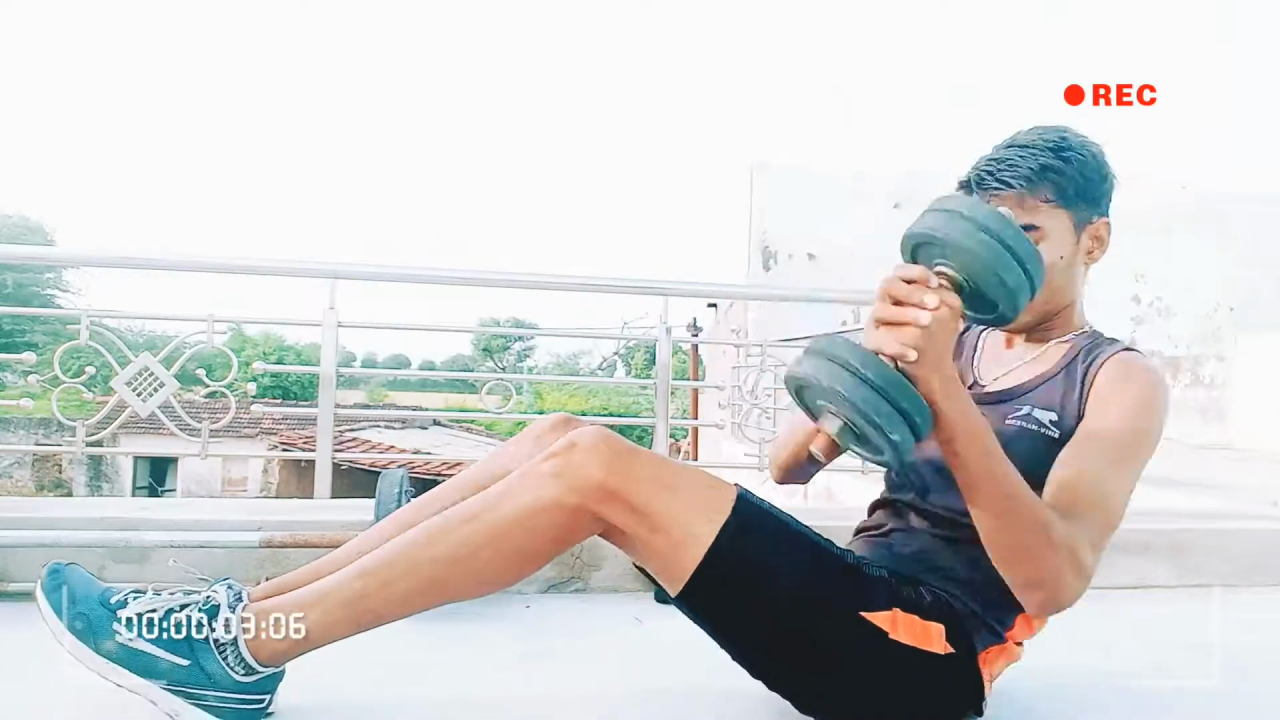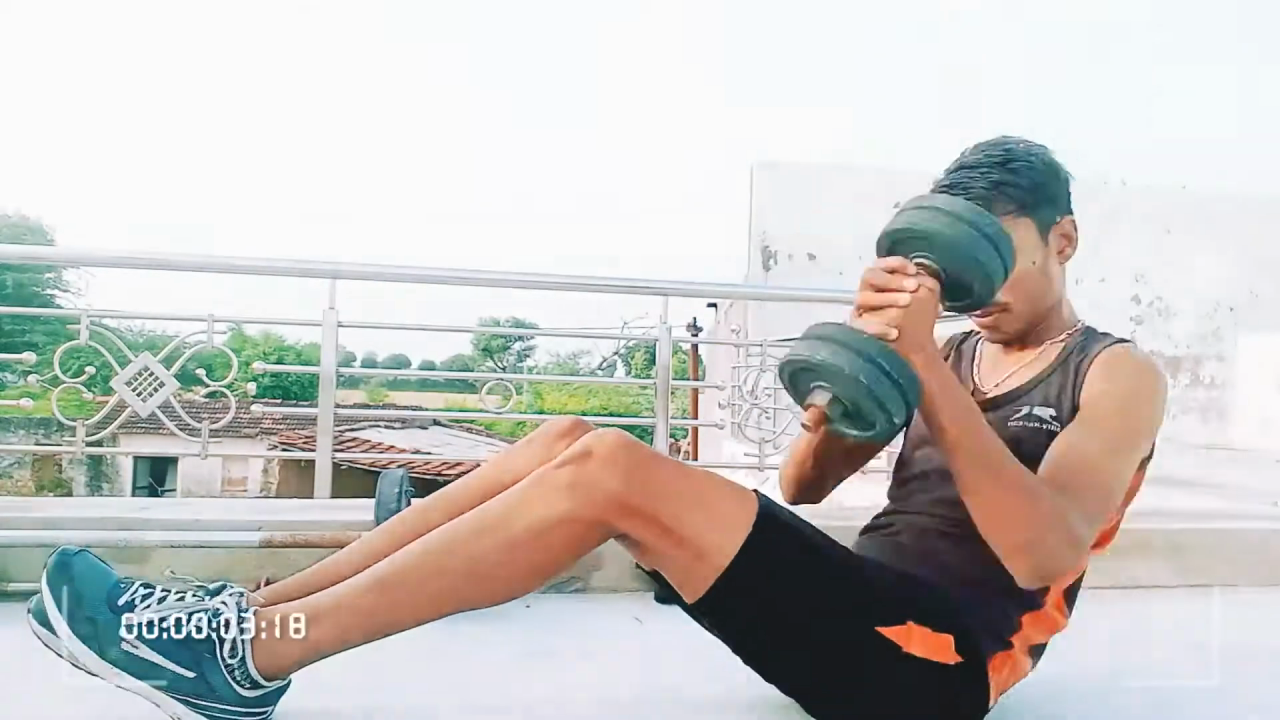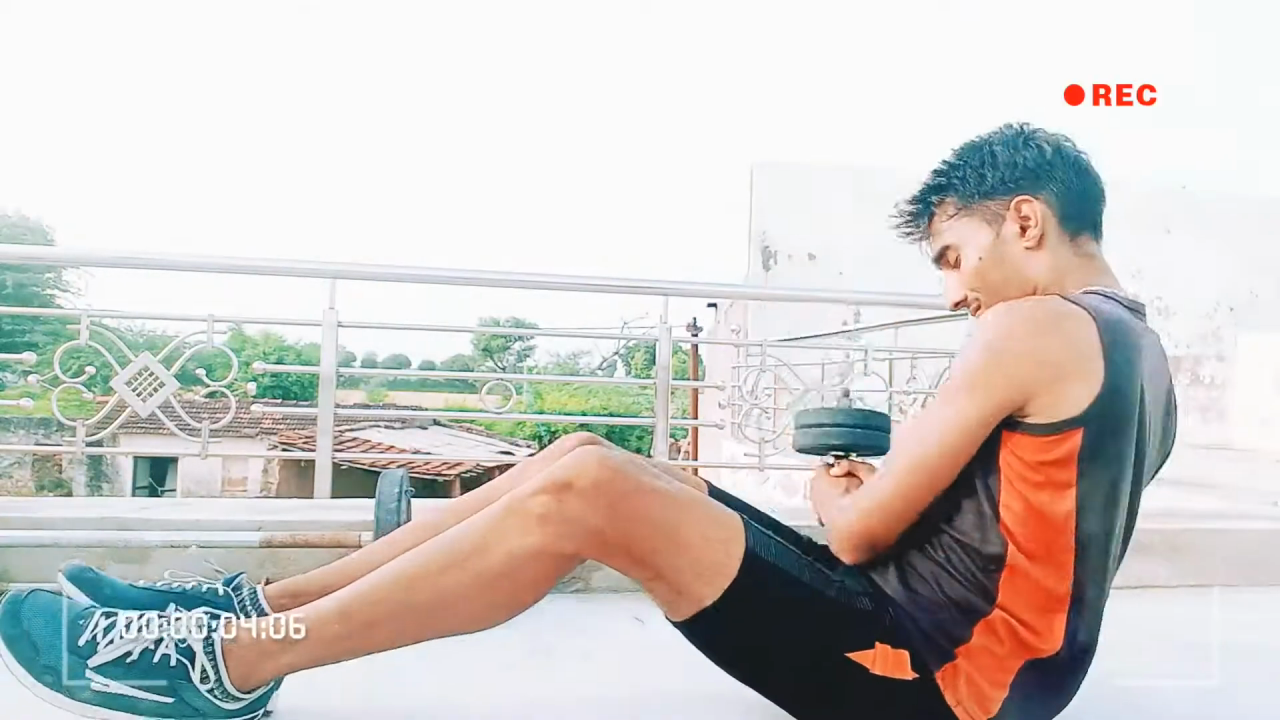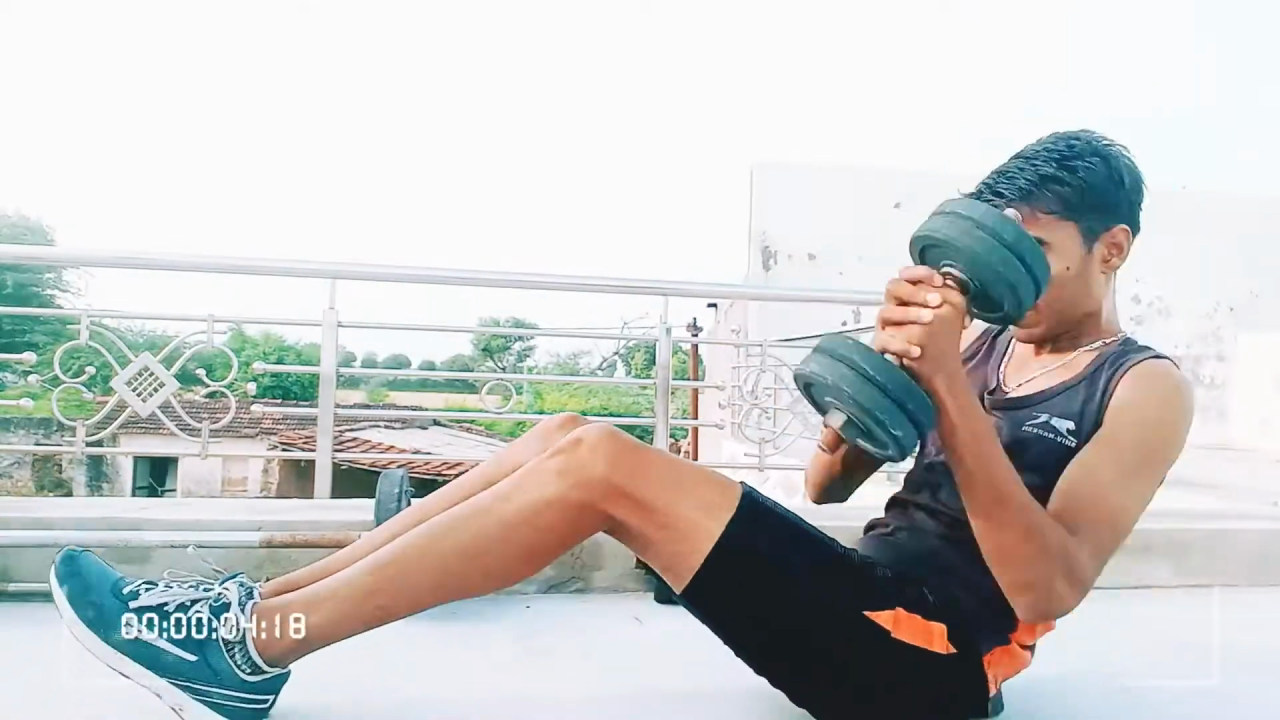
dt=0.5s
person 1, frame 1
left shoulder: (1121, 384)
right shoulder: (960, 342)
left elbow: (1047, 581)
right elbow: (789, 462)
left wrist: (943, 387)
right wrist: (878, 369)
right hip: (861, 611)
left knee: (593, 464)
right knee: (560, 437)
right ankle: (254, 605)
person 1, frame 2
left shoulder: (1114, 375)
right shoulder: (961, 356)
left elbow: (1039, 553)
right elbow: (801, 481)
left wrist: (927, 367)
right hip: (872, 606)
left knee: (610, 469)
right knee: (570, 442)
right ankle: (251, 610)
person 1, frame 3
left shoulder: (1033, 332)
right shoulder: (1136, 358)
left elbow: (861, 531)
left wrist: (837, 490)
right wrist: (883, 482)
left knee: (582, 498)
right knee: (587, 460)
right ankle: (258, 608)
person 1, frame 4
left shoulder: (1144, 391)
right shoulder: (979, 344)
left elbow: (1039, 592)
right elbow: (824, 478)
left wrist: (957, 396)
right wrist: (885, 379)
right hip: (859, 609)
left knee: (601, 462)
right knee: (570, 434)
right ankle: (256, 603)
